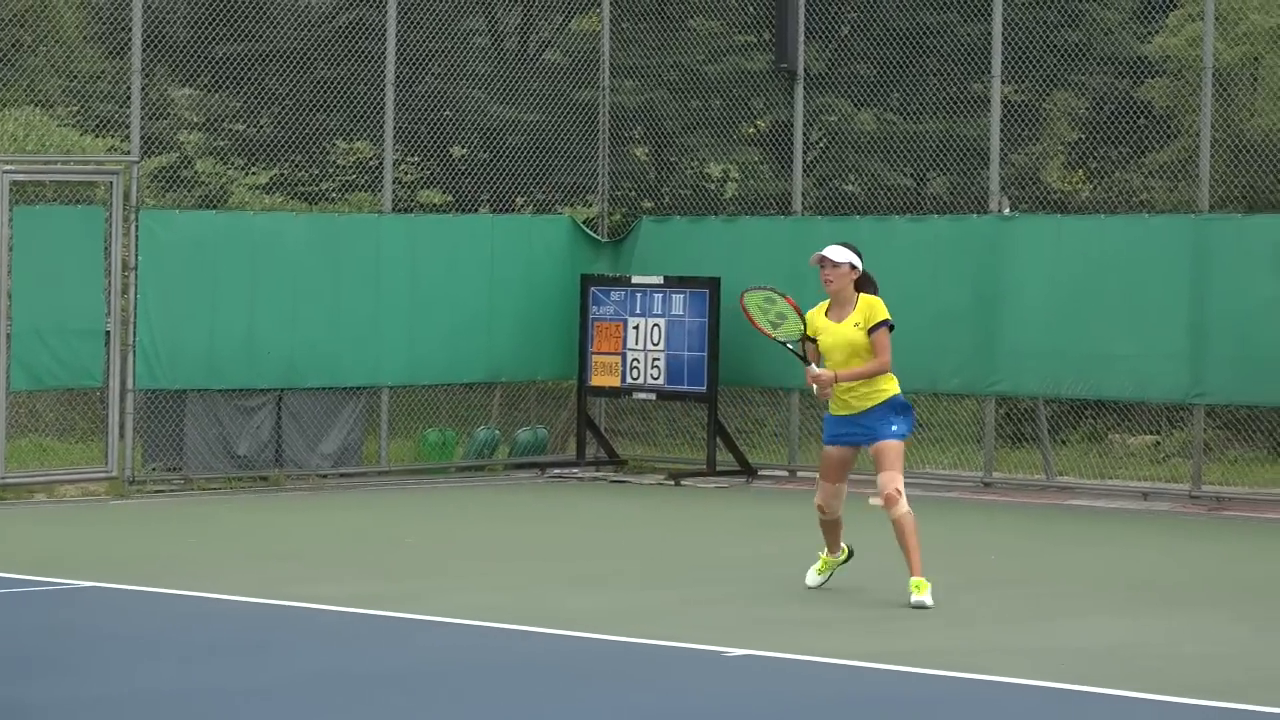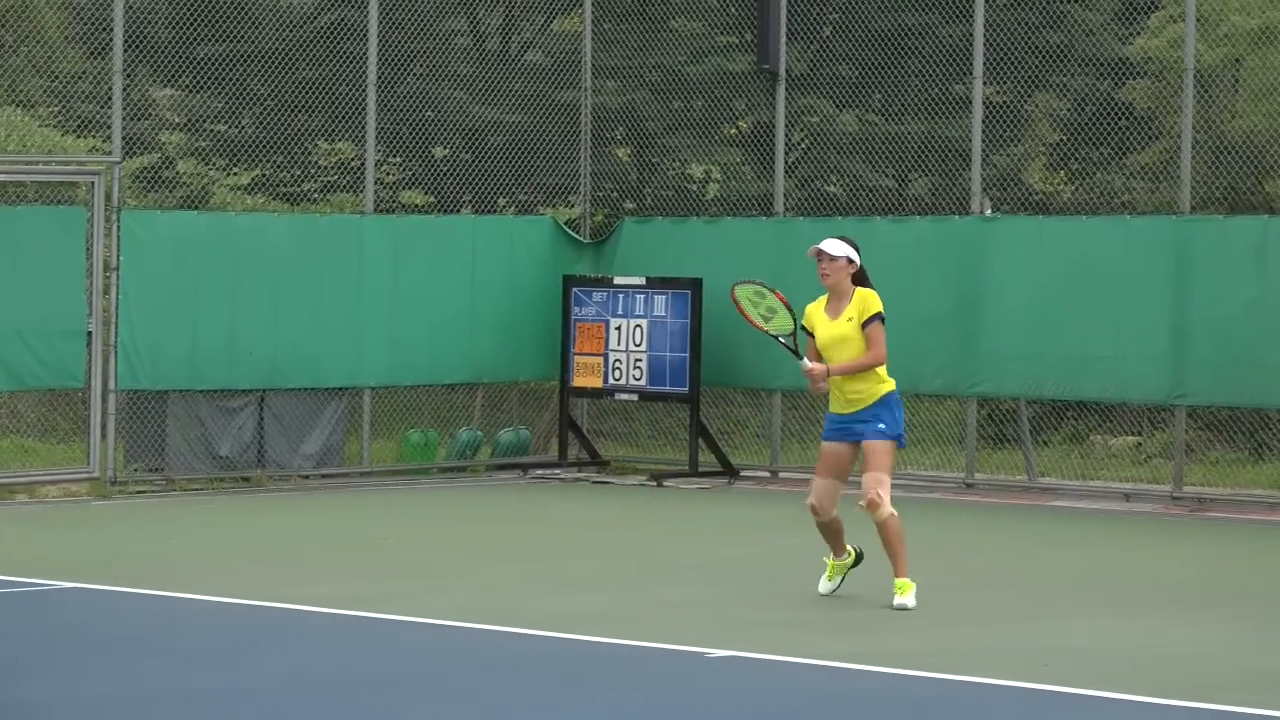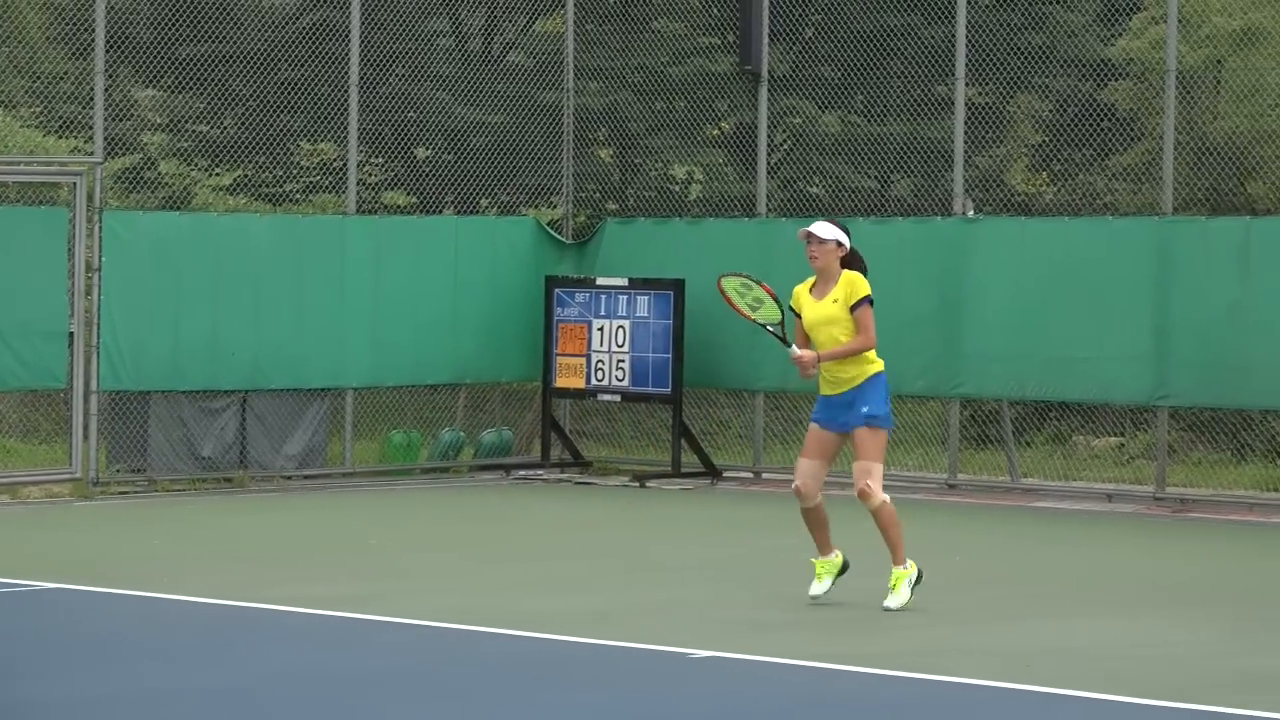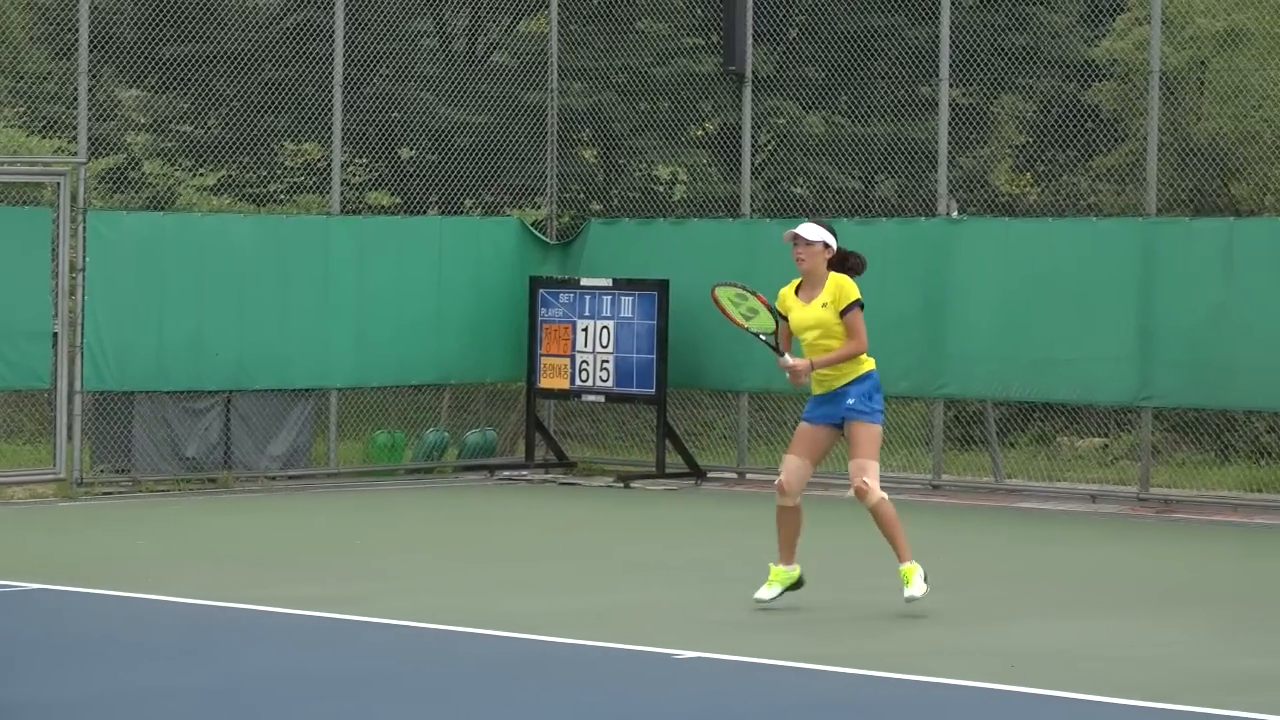
dt=0.1s
person 1, frame 1
left shoulder: (872, 305)
right shoulder: (814, 317)
left elbow: (884, 362)
right elbow: (813, 369)
left wrist: (836, 377)
right wrist: (819, 384)
left hip: (882, 408)
right hip: (840, 415)
left knee: (891, 495)
right knee: (826, 504)
left ankle: (918, 581)
right ankle: (834, 553)
person 1, frame 2
left shoulder: (867, 300)
right shoulder: (813, 312)
left elbow: (878, 356)
right elbow: (814, 364)
left wrist: (830, 370)
right wrist: (815, 377)
left hip: (878, 406)
right hip: (840, 412)
left knee: (875, 499)
right knee: (819, 504)
left ankle: (903, 580)
right ankle: (843, 554)
person 1, frame 3
left shoulder: (854, 281)
right shoulder: (800, 293)
left elbow: (868, 340)
right elbow: (801, 348)
left wrist: (819, 356)
right wrist: (803, 362)
left hip: (866, 389)
right hip: (830, 396)
left knee: (867, 487)
right knee: (803, 486)
left ankle: (903, 570)
right ankle: (829, 560)
person 1, frame 4
left shoulder: (843, 287)
right shoulder: (786, 297)
left elbow: (860, 344)
right elbow: (784, 351)
left wrist: (811, 364)
right wrist: (792, 366)
left hip: (858, 388)
right hip: (824, 398)
left knee: (864, 486)
right knee: (786, 483)
left ankle: (910, 569)
right ankle: (786, 572)
